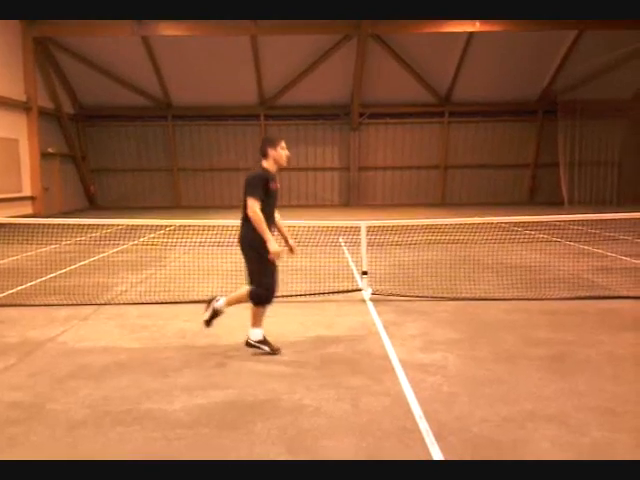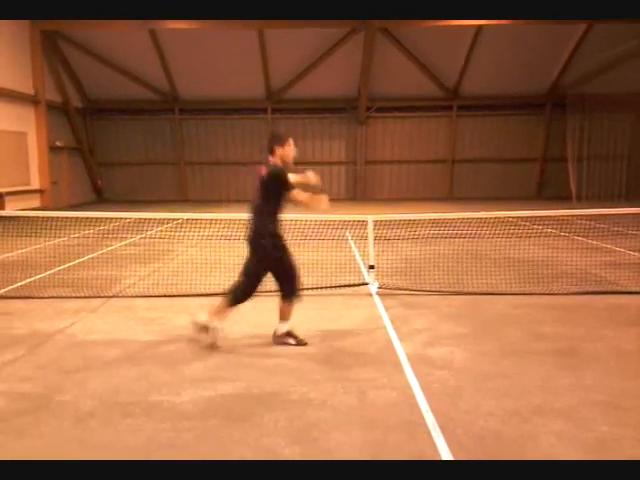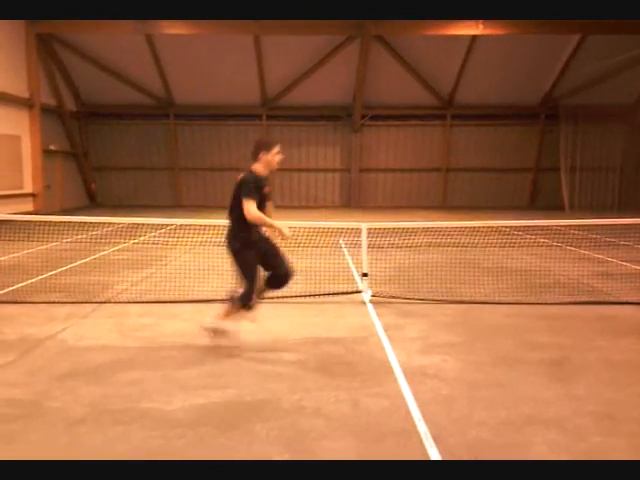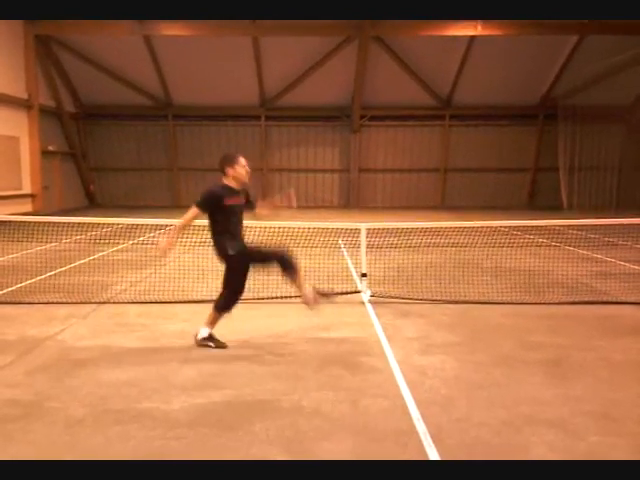
dt=1s
person 1, frame 1
left shoulder: (271, 177)
right shoulder: (258, 177)
right elbow: (253, 210)
left wrist: (287, 238)
right wrist: (270, 241)
left hip: (262, 241)
right hip: (254, 240)
left knee: (265, 288)
right knee: (264, 289)
left ankle: (256, 336)
right ankle: (220, 304)
person 1, frame 2
left shoulder: (277, 172)
right shoulder: (276, 173)
right elbow: (299, 198)
left wrist: (305, 178)
right wrist: (317, 200)
left hip: (272, 237)
right hip: (265, 238)
left knee: (289, 281)
right knee: (247, 286)
left ankle: (282, 331)
right ankle: (210, 324)
person 1, frame 3
left shoulder: (262, 179)
right shoulder: (250, 180)
right elbow: (251, 214)
right wrist: (277, 226)
left hip: (255, 236)
right hip: (241, 240)
left knee: (282, 273)
right knee: (250, 288)
left ankle: (248, 299)
right ankle: (223, 321)
person 1, frame 4
left shoulder: (242, 191)
right shoulder: (215, 193)
left elbow: (255, 208)
right elbow: (190, 215)
left wrist: (275, 203)
right wrist: (170, 238)
left hip: (238, 247)
right hip: (231, 249)
left knee: (231, 293)
right knee: (283, 258)
left ankle: (204, 334)
right ankle: (307, 294)
